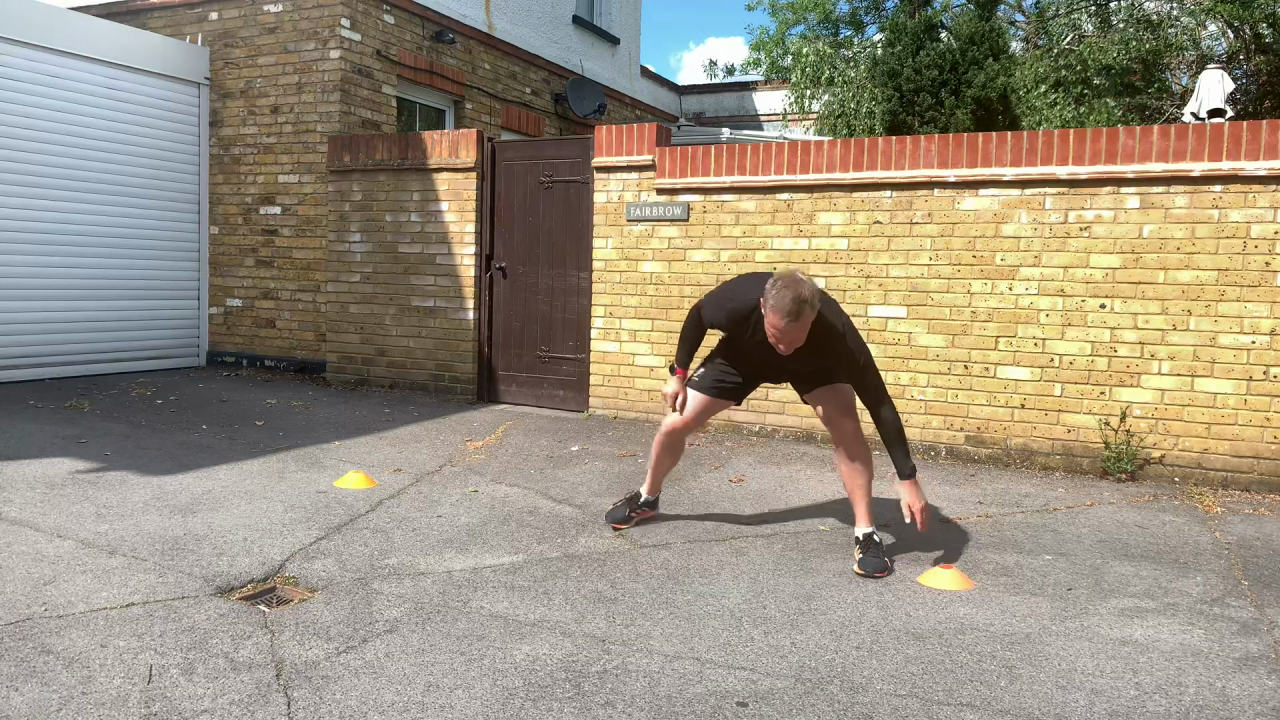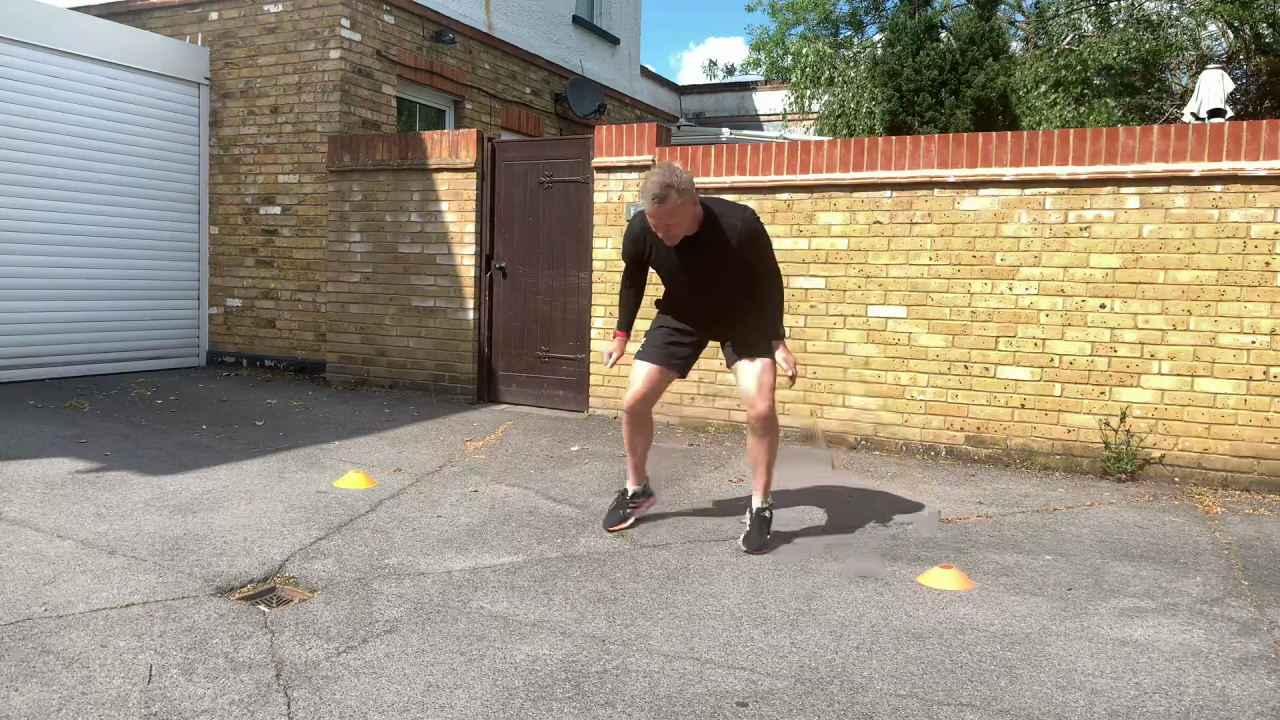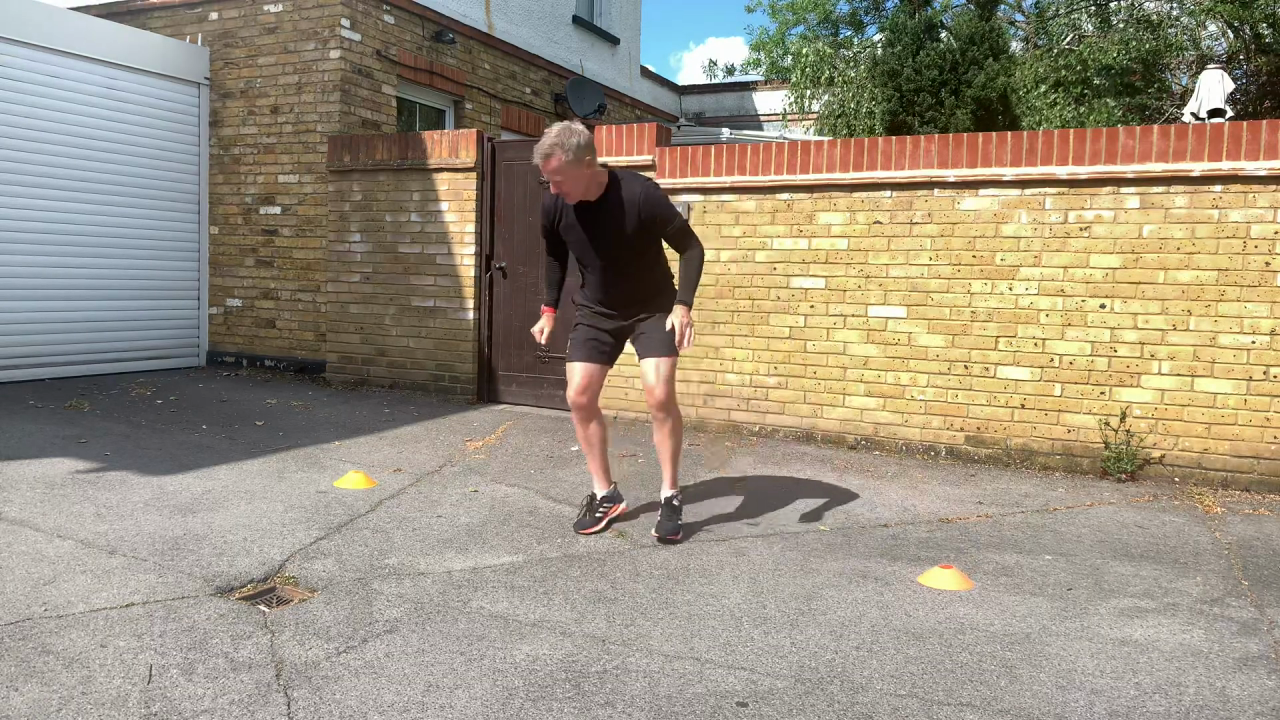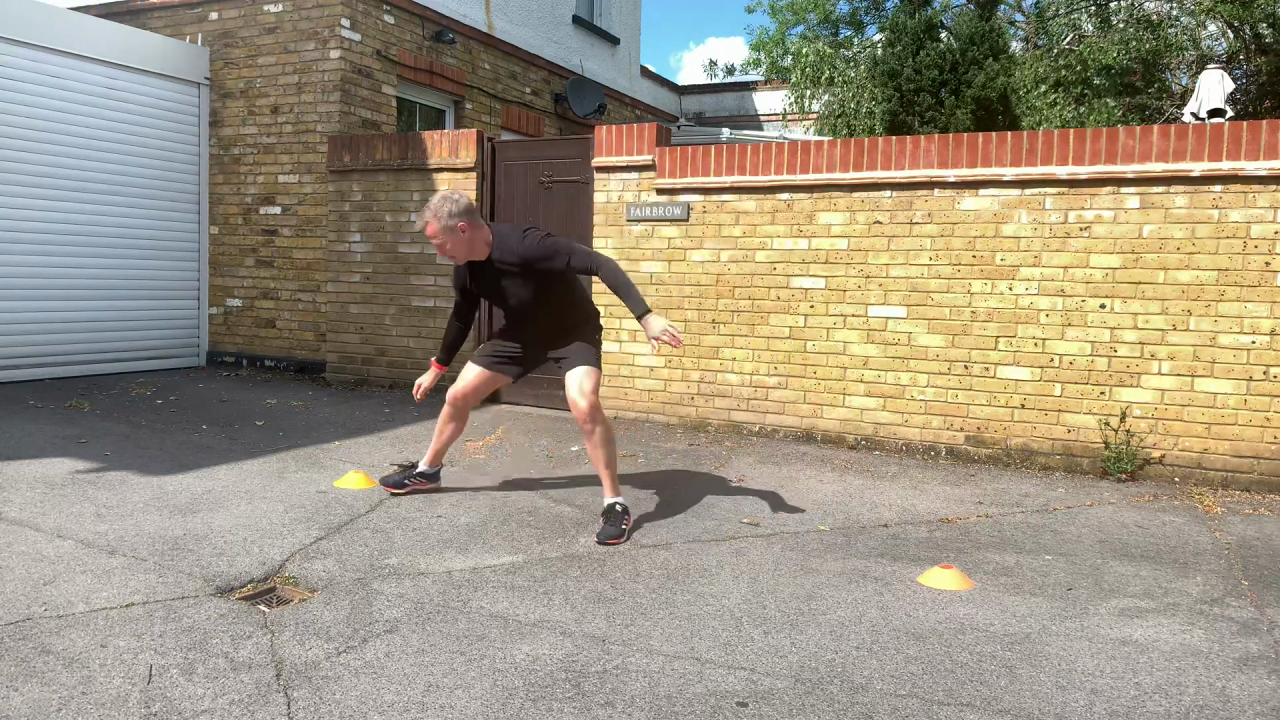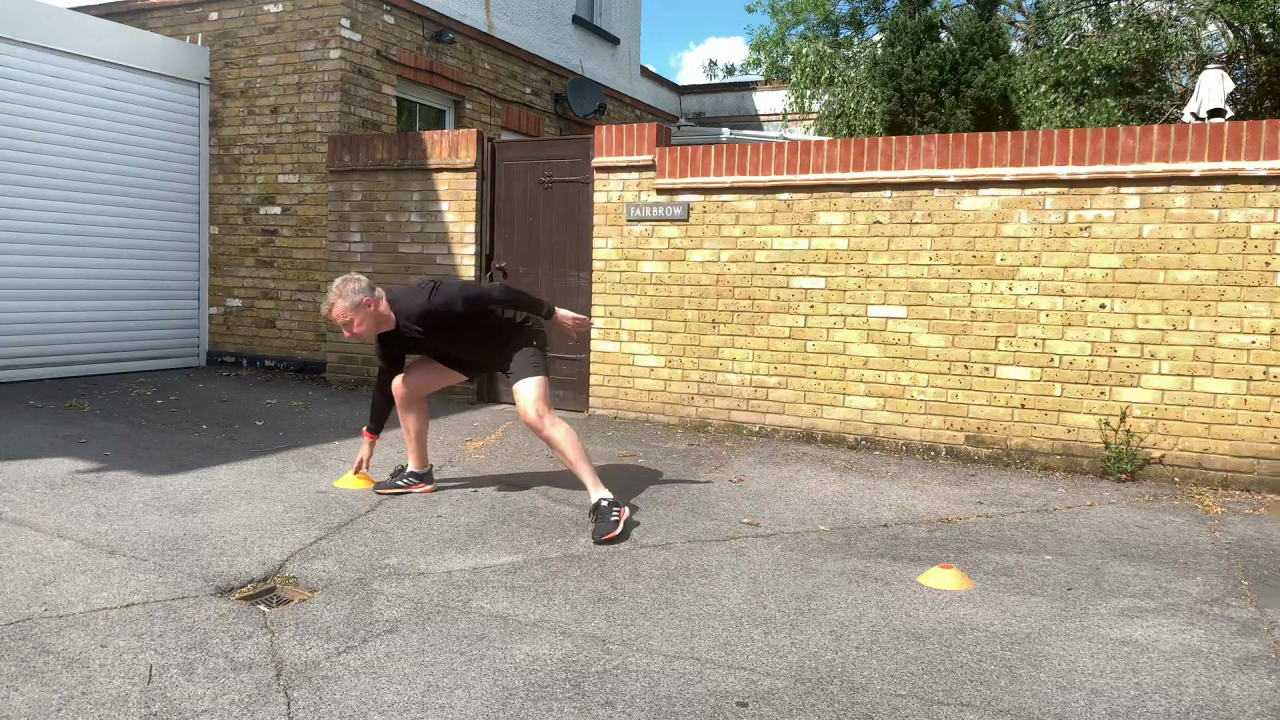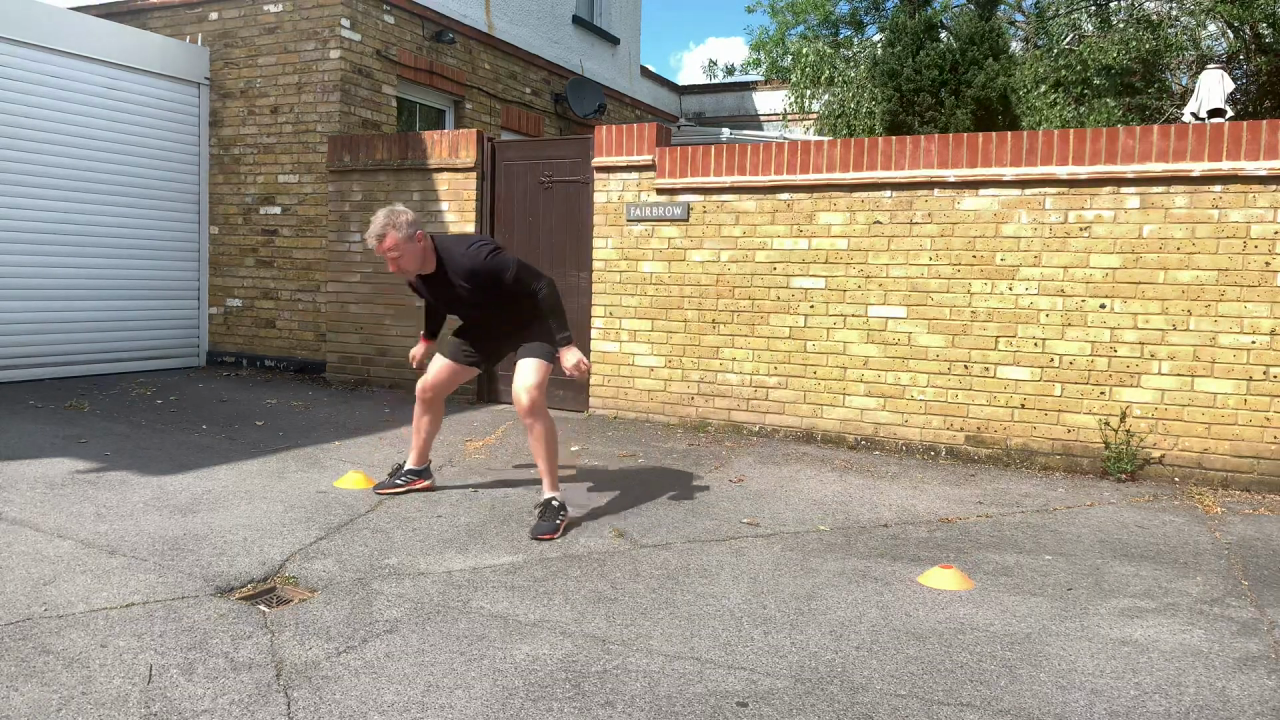
dt=0.3s
person 1, frame 1
left shoulder: (836, 335)
right shoulder: (730, 301)
left elbow: (879, 402)
right elbow: (696, 319)
left wrist: (908, 479)
right wrist: (678, 375)
left hip: (812, 366)
right hip: (741, 356)
left knee: (847, 431)
right knee: (674, 427)
left ankle: (866, 535)
right ankle: (647, 498)
person 1, frame 2
left shoulder: (739, 224)
right shoulder: (640, 235)
left elbow: (768, 277)
right elbow: (633, 279)
left wrist: (776, 339)
right wrist: (621, 335)
left hip: (741, 317)
right hip: (679, 318)
left knee: (760, 405)
right knee: (636, 401)
left ankle: (760, 508)
right ankle: (636, 490)
person 1, frame 3
left shoulder: (641, 195)
right shoulder: (554, 207)
left elbow: (690, 246)
right elbow: (555, 258)
left wrist: (682, 305)
right wrist: (549, 312)
left hip: (652, 307)
right hip: (596, 308)
left knee: (660, 396)
right knee: (579, 398)
left ankle: (669, 496)
right ankle: (605, 494)
person 1, frame 4
left shoulder: (526, 246)
right shoulder: (465, 267)
left elbow: (601, 265)
right elbow: (462, 315)
left wrist: (645, 316)
right wrist: (436, 369)
left hip: (573, 332)
right hip: (521, 334)
left knee: (584, 405)
right knee: (458, 396)
left ankle: (614, 504)
right ankle: (427, 470)
person 1, frame 5
left shoulder: (424, 303)
right shoulder: (388, 337)
left elbow: (493, 291)
right elbow: (385, 381)
left wrist: (553, 315)
right wrist: (369, 438)
left hip: (517, 339)
right hip: (472, 348)
left knee: (536, 415)
right knee: (403, 388)
left ankle: (603, 501)
right ankle: (418, 472)
person 1, frame 6
left shoulder: (472, 256)
right shoulder: (417, 277)
left elbow: (542, 285)
left wrist: (564, 346)
right wrist: (427, 340)
left hip: (534, 324)
right hip: (485, 326)
left knee: (527, 398)
right knee: (428, 388)
left ankle: (552, 500)
right ankle: (416, 469)
